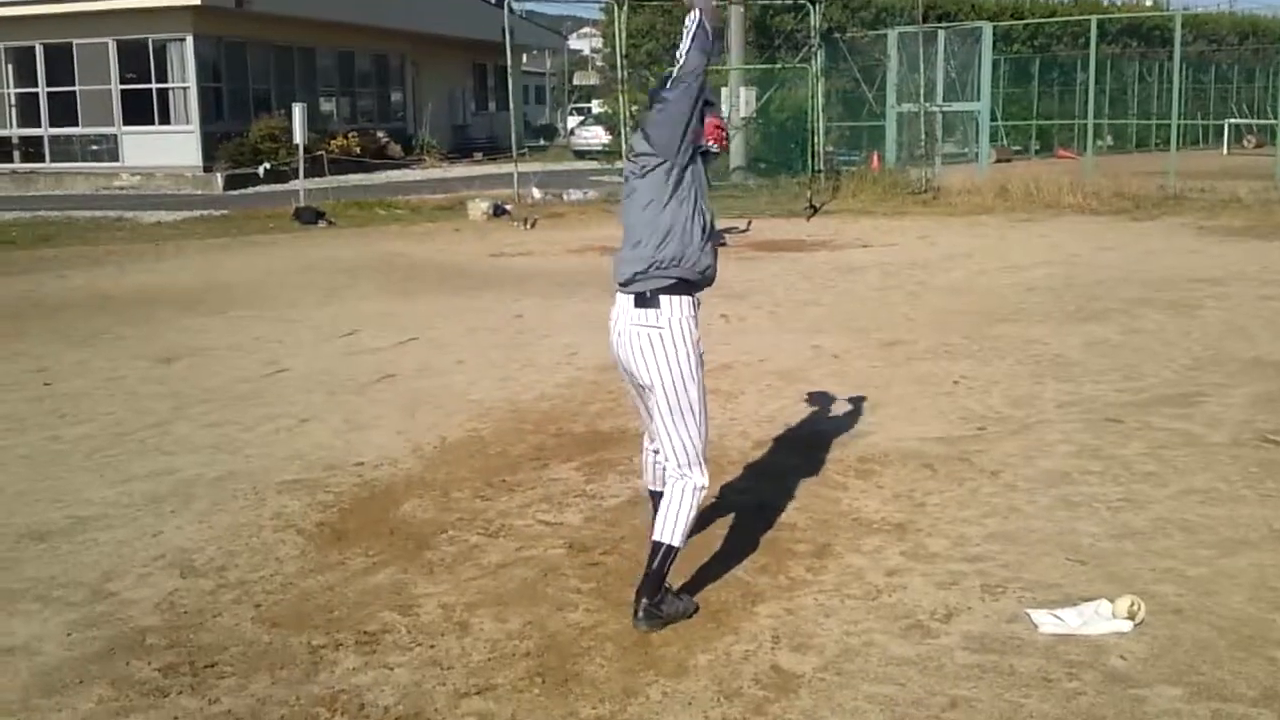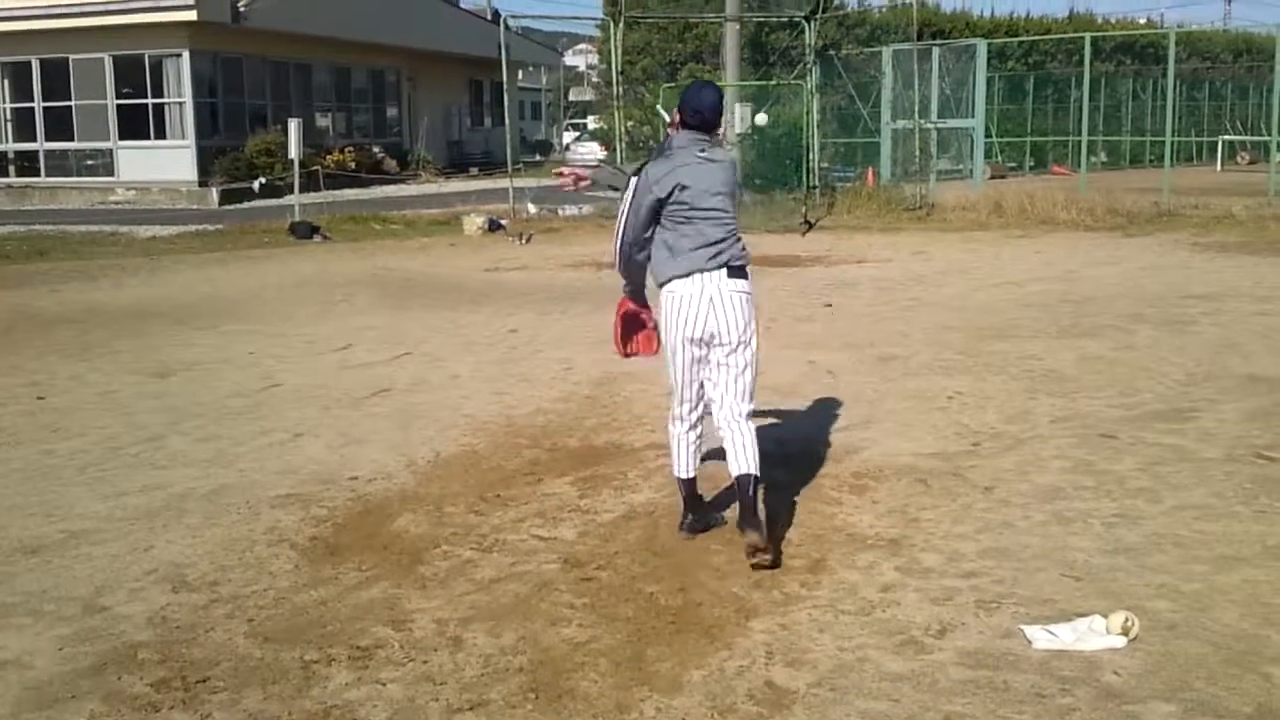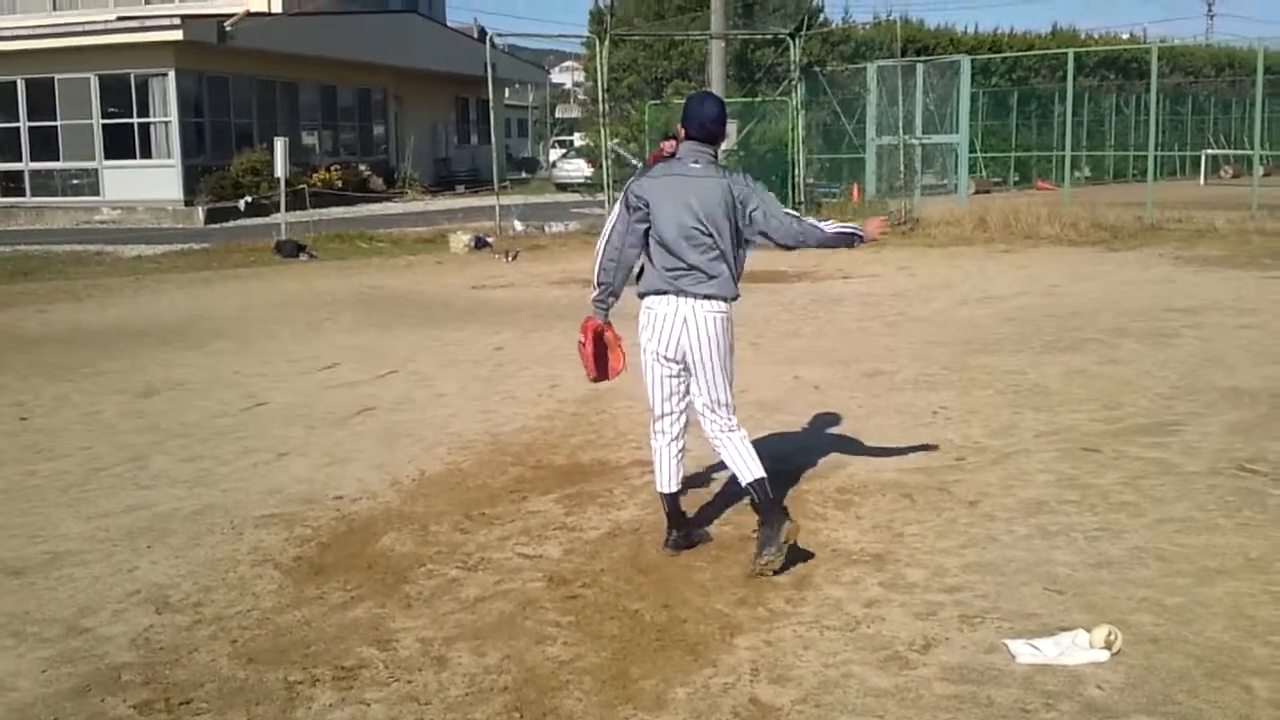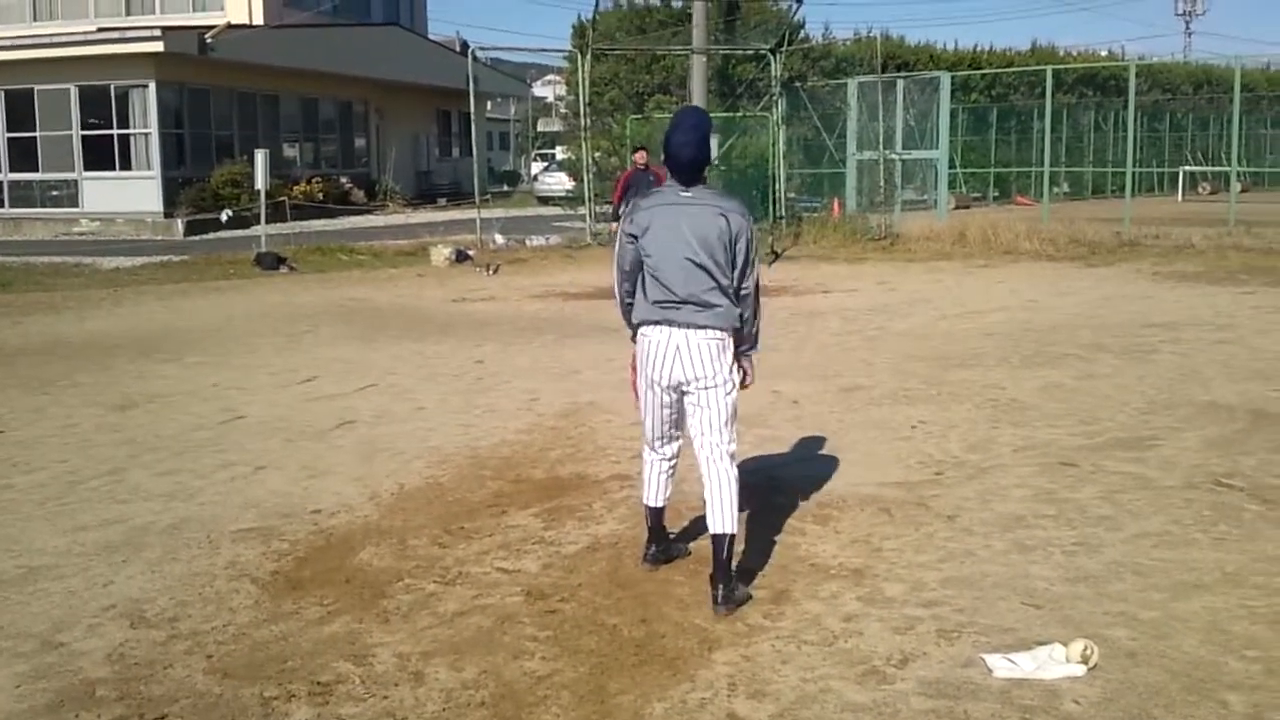
dt=0.7s
person 1, frame 1
left shoulder: (651, 155)
right shoulder: (663, 138)
right elbow: (684, 78)
left hip: (628, 316)
right hip: (665, 319)
left knee: (663, 437)
right knee: (687, 463)
left ankle: (664, 512)
right ankle: (650, 596)
person 1, frame 2
left shoulder: (656, 172)
right shoulder: (726, 165)
left elbow: (630, 243)
left wrist: (635, 294)
right wrist: (594, 177)
left hip: (681, 296)
right hip: (732, 292)
left knee: (686, 412)
right knee: (734, 413)
left ankle: (694, 508)
right ankle: (750, 514)
person 1, frame 3
left shoulder: (647, 182)
right shoulder: (735, 186)
left elbow: (615, 249)
right elbow: (792, 228)
left wrist: (600, 307)
right wrist: (858, 233)
left hip: (659, 312)
right hip: (711, 314)
left knee: (667, 425)
right knee: (722, 421)
left ankle: (677, 526)
right ankle: (770, 512)
person 1, frame 4
left shoulder: (640, 213)
right shoulder: (733, 214)
left elbow: (625, 285)
right elbow: (747, 290)
right wrist: (745, 350)
left hip: (654, 342)
right hip: (711, 345)
left knee: (659, 448)
right knee: (718, 460)
left ankle: (656, 542)
right ankle: (722, 582)
